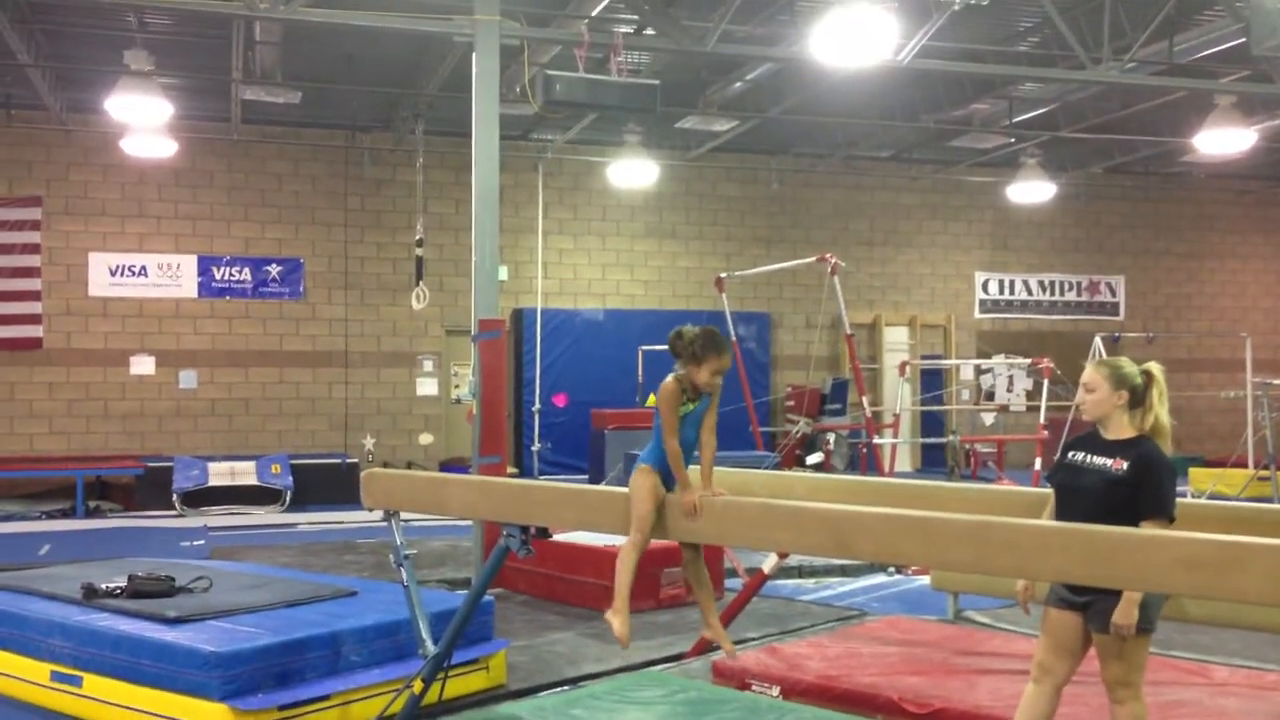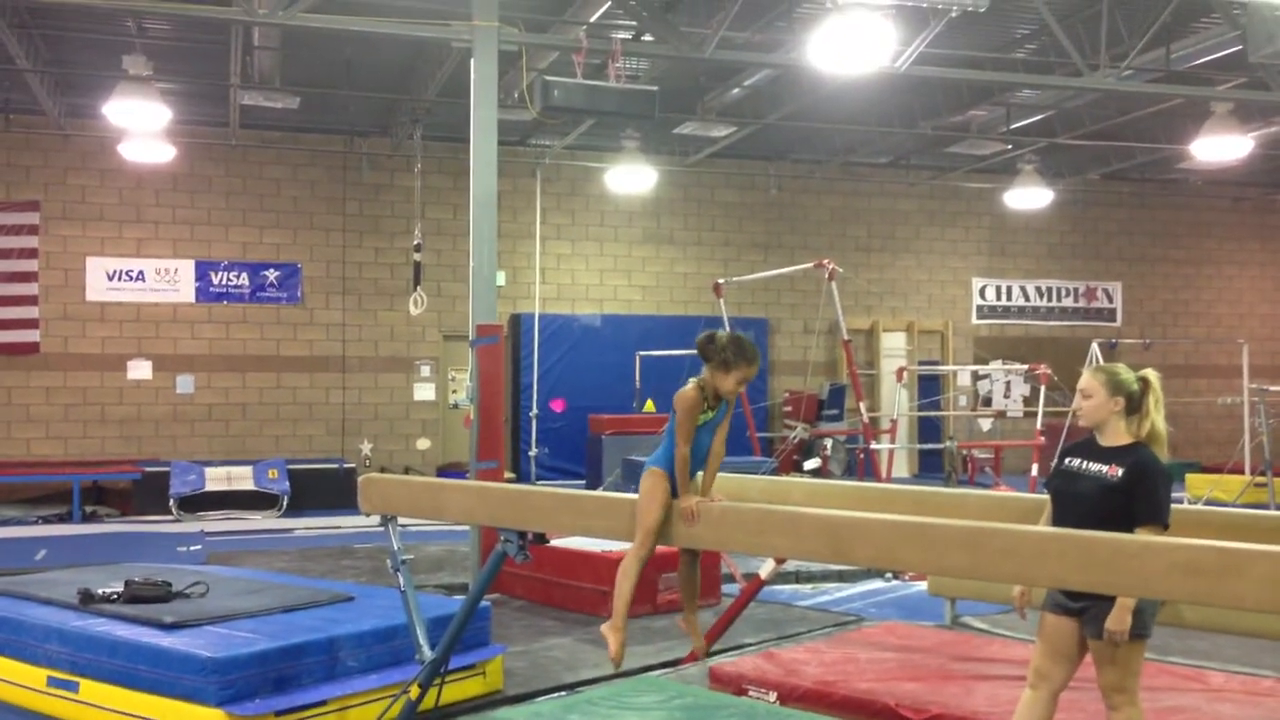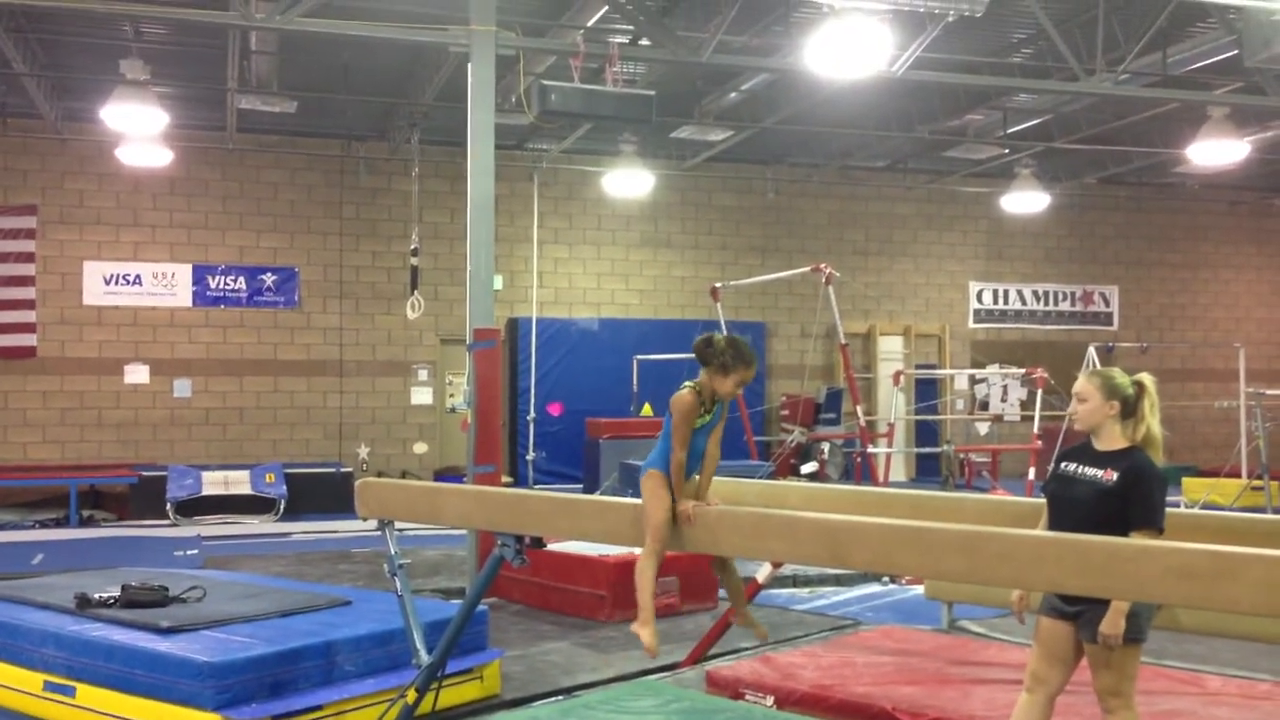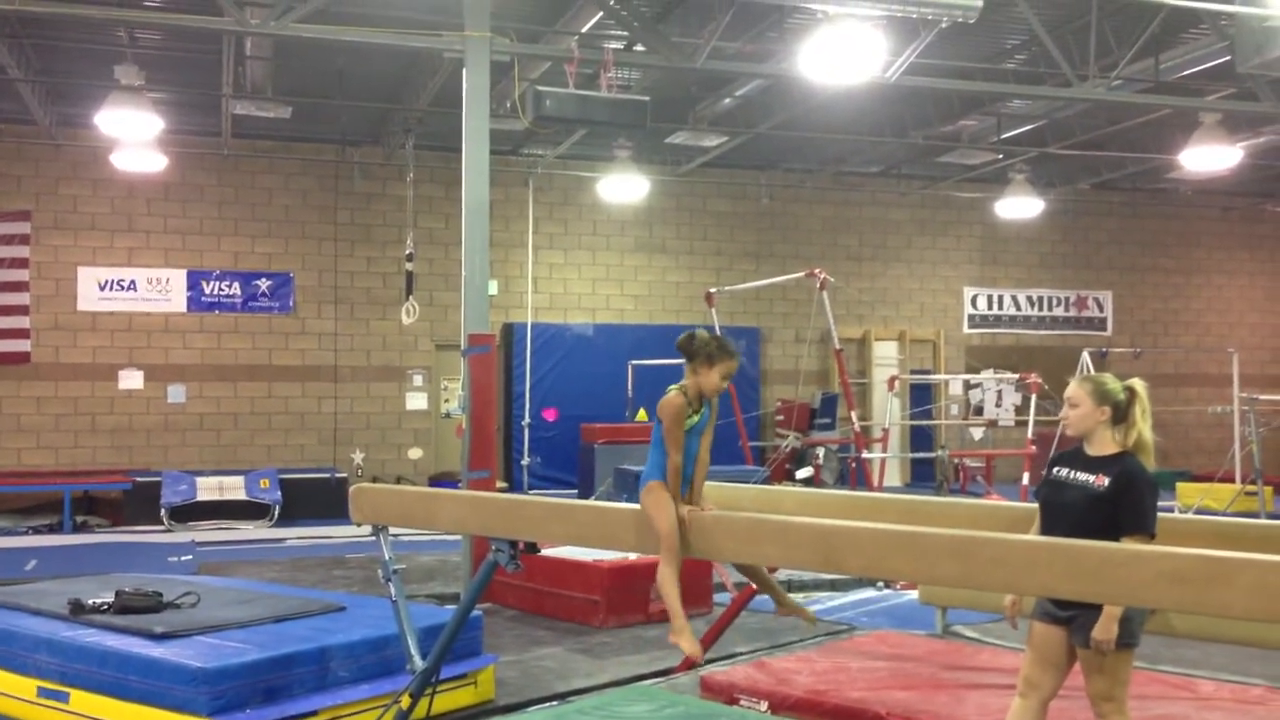
dt=0.3s
person 1, frame 1
left shoulder: (1149, 459)
right shoulder: (1075, 447)
right elbow: (1053, 513)
left wrist: (1132, 601)
left hip: (1119, 591)
right hip: (1069, 583)
left knee: (1122, 688)
right knee: (1044, 674)
person 1, frame 2
left shoulder: (1144, 466)
right shoulder: (1072, 453)
right elbow: (1050, 519)
left wrist: (1125, 606)
left hip: (1115, 596)
right hip: (1065, 589)
right knee: (1040, 680)
person 1, frame 3
left shoulder: (1140, 470)
right shoulder: (1069, 458)
right elbow: (1048, 524)
left wrist: (1119, 610)
left hip: (1110, 600)
right hip: (1062, 594)
right knee: (1038, 683)
person 1, frame 4
left shoulder: (1131, 475)
right shoulder: (1060, 463)
right elbow: (1040, 528)
left wrist: (1111, 615)
left hip: (1103, 605)
right hip: (1054, 598)
right knee: (1030, 688)
person 2, frame 1
left shoulder: (712, 389)
right shoulder: (671, 388)
left elbow: (708, 437)
right elbow: (670, 443)
left wrist: (706, 486)
right wrist: (685, 488)
left hip: (677, 474)
right hip: (651, 469)
left knee: (693, 550)
right knee: (640, 533)
left ankle: (712, 624)
right ankle: (619, 610)
person 2, frame 2
left shoulder: (728, 397)
right shoulder: (690, 394)
left elbow: (717, 445)
right elbow: (682, 448)
left wrist: (705, 492)
right wrist: (684, 494)
left hip: (688, 476)
right hip: (661, 471)
left knee: (691, 552)
right knee: (644, 544)
left ankle: (691, 618)
right ankle: (616, 624)
person 2, frame 3
left shoulder: (722, 399)
right shoulder: (687, 399)
left elbow: (711, 449)
right elbow: (677, 454)
left wrist: (702, 496)
right wrist: (682, 499)
left hip: (686, 477)
right hip: (659, 474)
right knee: (657, 540)
left ankle: (740, 610)
right ankle: (645, 620)
person 2, frame 4
left shoulder: (710, 402)
right shoulder: (674, 401)
left elbow: (703, 453)
right elbow: (674, 457)
left wrist: (696, 500)
right wrist: (678, 504)
left hip: (683, 484)
right hip: (657, 483)
right knee: (672, 550)
left ankle: (781, 599)
right ankle: (680, 627)
